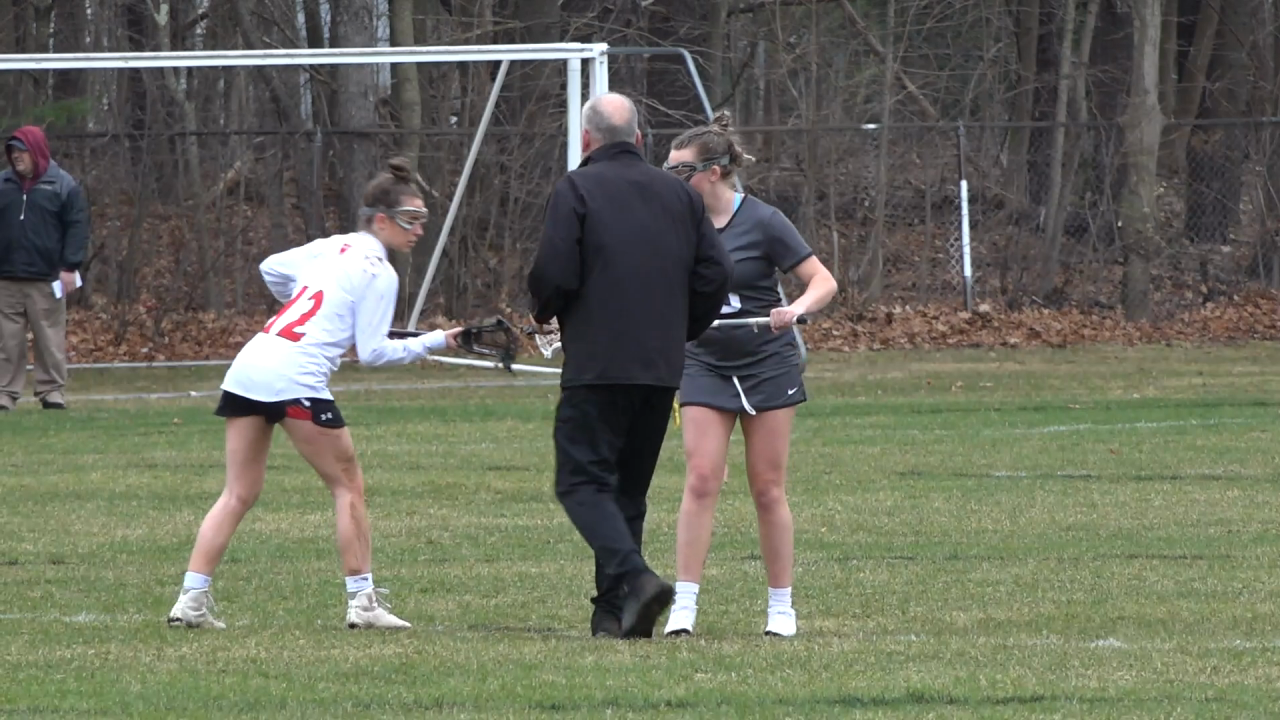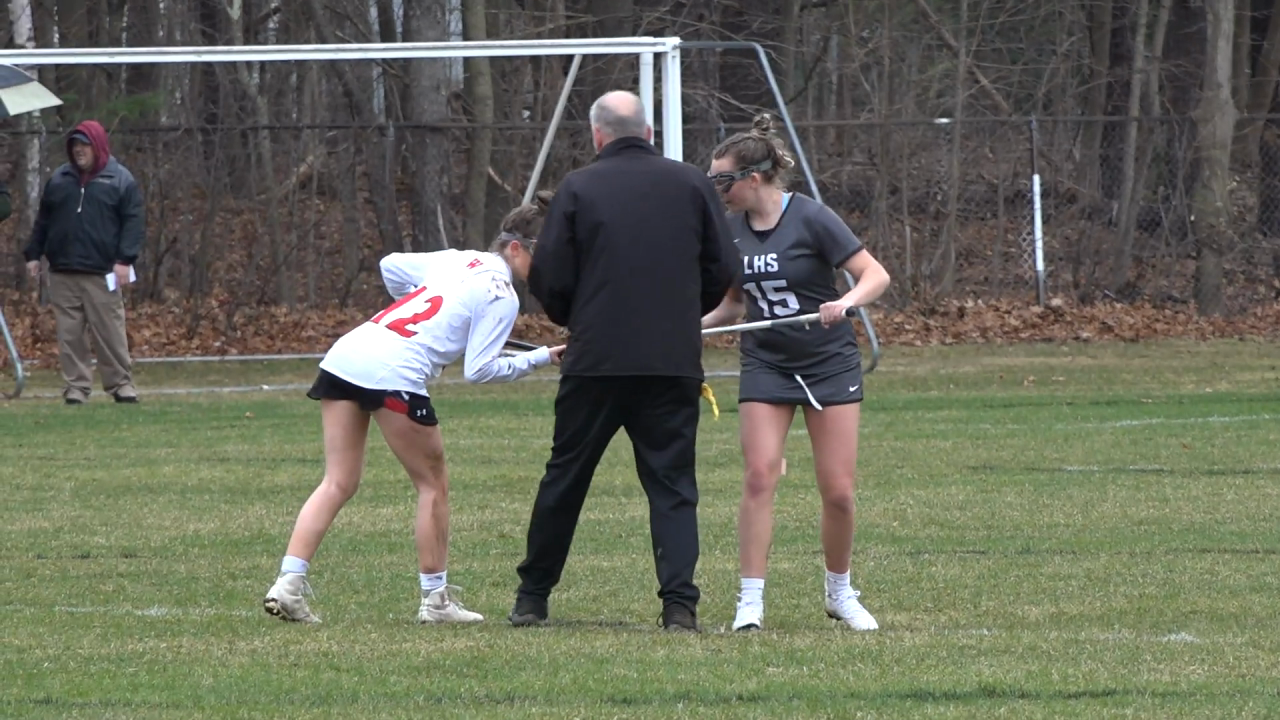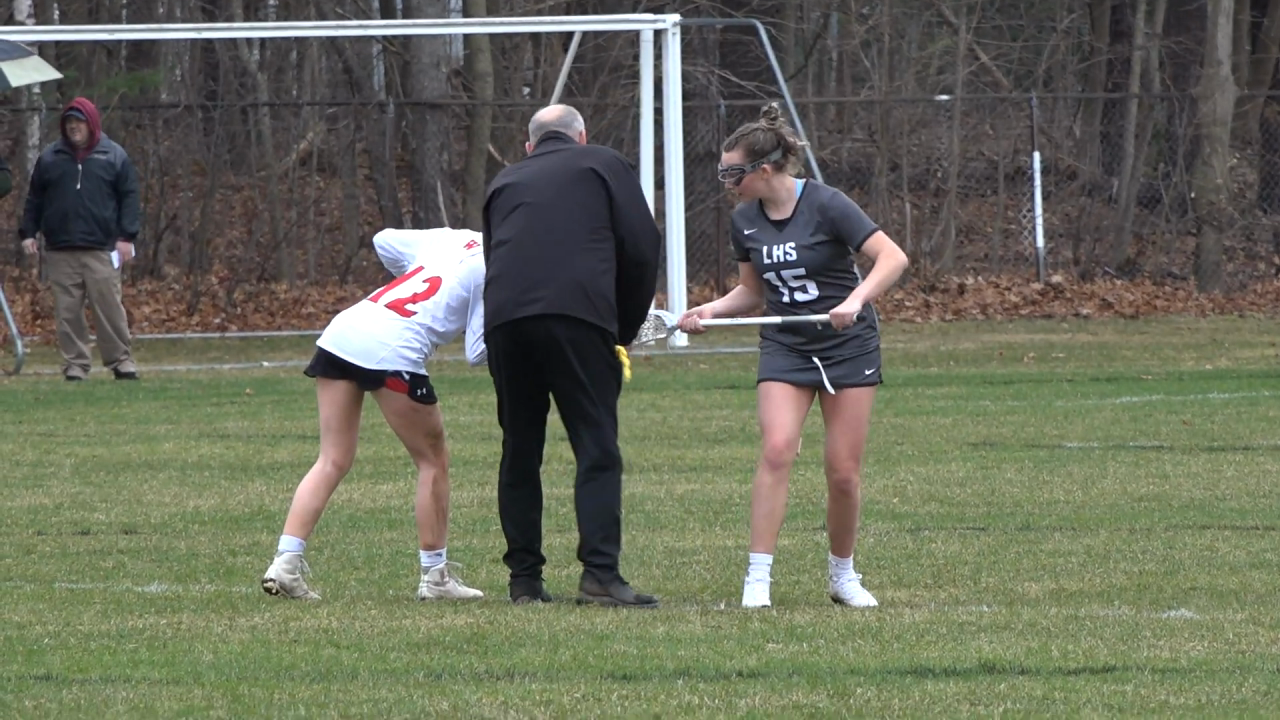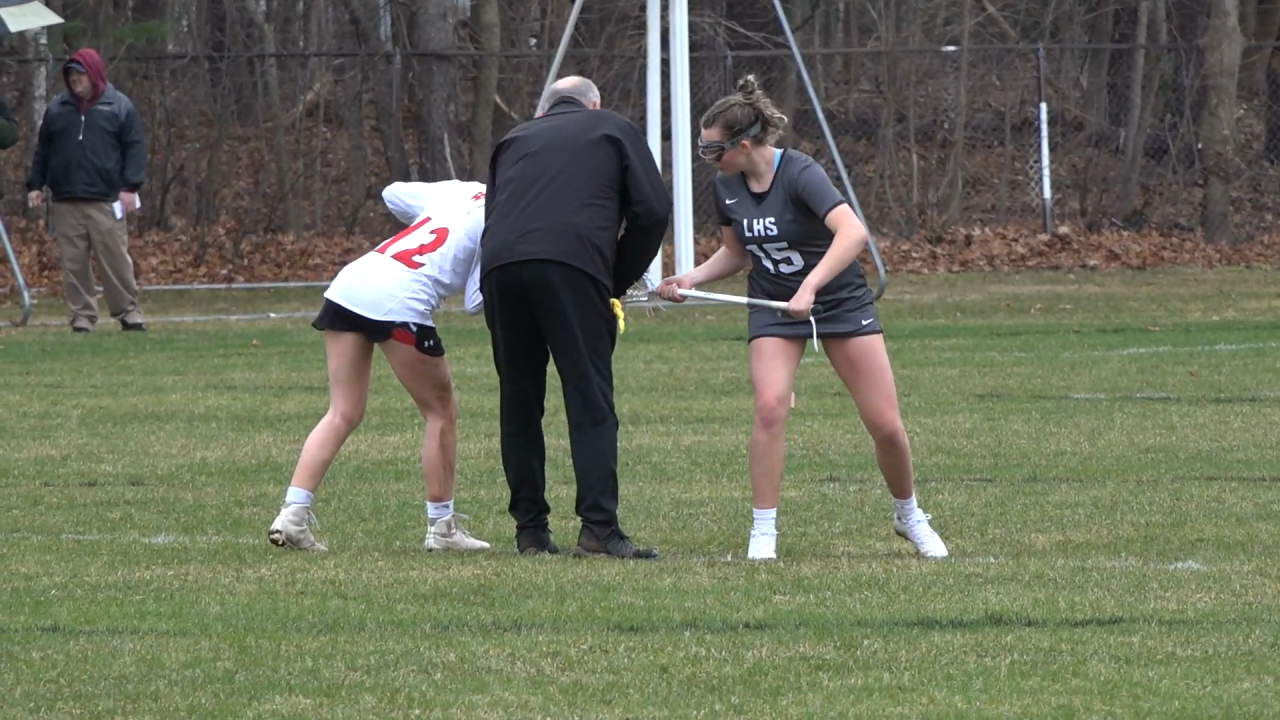
dt=0.5s
person 1, frame 1
left shoulder: (576, 188)
right shoulder: (679, 192)
left elbow: (554, 273)
right elbow: (714, 273)
left wrist: (545, 311)
left hip: (597, 366)
right hip: (661, 368)
left knee: (582, 482)
right knee: (628, 490)
person 1, frame 2
left shoulder: (577, 189)
right shoulder: (690, 183)
left elbow: (547, 279)
right elbow: (721, 272)
left wrist: (571, 317)
left hip: (594, 362)
right hip: (672, 363)
left knee: (565, 478)
right knee: (673, 486)
left ankle: (532, 596)
person 1, frame 3
left shoulder: (504, 182)
right shoulder: (606, 164)
right elbow: (641, 249)
right wrist: (628, 325)
left hip: (505, 319)
right hip: (579, 315)
left knee: (520, 450)
right knee: (598, 447)
left ankle: (524, 579)
right ankle: (598, 573)
person 1, frame 4
left shoulder: (515, 139)
right shoulder: (616, 129)
right elbow: (652, 212)
right wrist: (619, 281)
left hip: (501, 267)
right hip: (571, 267)
left knee: (520, 400)
right knee: (590, 401)
left ankle: (531, 529)
person 2, frame 1
left shoulder: (762, 221)
left elbow: (824, 281)
left wrist: (795, 308)
left hip: (767, 364)
right hip: (704, 365)
left knee: (767, 488)
right knee: (700, 481)
left ankle: (781, 607)
right ankle: (682, 605)
person 2, frame 2
left shoulder: (812, 218)
right shoulder: (729, 229)
left elbow: (876, 275)
left wrist: (846, 302)
right wrist: (699, 322)
left hip: (830, 362)
right hip: (766, 363)
left knee: (838, 489)
right knee: (760, 477)
left ankle: (840, 592)
right ankle: (750, 600)
person 2, frame 3
left shoulder: (826, 203)
right shoulder: (744, 220)
left elbow: (893, 258)
left wrist: (855, 299)
right wrist: (708, 310)
left hip: (847, 346)
right hip: (784, 346)
left knee: (843, 473)
right knee: (776, 452)
left ankle: (842, 576)
right ankle: (758, 578)
person 2, frame 4
left shoulder: (800, 173)
right shoulder: (726, 187)
left elbow: (854, 232)
left wrist: (809, 286)
right wrist: (691, 277)
left hip: (841, 300)
right hip: (773, 306)
left knee: (886, 423)
right knee: (770, 407)
left ankle: (910, 516)
right ankle: (763, 531)
person 3, frame 1
left shoulder: (329, 247)
right shoulder: (378, 272)
left elbow: (270, 268)
right elbow: (373, 352)
right wrist: (435, 341)
left hip: (247, 369)
right hip: (296, 381)
left knee: (238, 495)
right knee: (348, 487)
left ankle: (191, 600)
right ankle: (363, 603)
person 3, frame 2
left shoulder: (455, 259)
right shoulder: (502, 295)
left elbow: (390, 264)
right elbow: (479, 370)
right wrist: (541, 357)
left hip: (345, 354)
right hip: (394, 371)
left knee: (337, 483)
right knee: (432, 484)
left ankle: (289, 583)
right ankle: (436, 599)
person 3, frame 3
left shoulder: (452, 237)
left elbow: (384, 240)
right elbow: (477, 353)
left hip: (342, 332)
right hip: (391, 352)
left knee: (332, 462)
right knee: (433, 461)
left ankle: (285, 563)
right ankle: (435, 576)
person 3, frame 4
left shoulder: (461, 189)
left elbow: (393, 194)
right elbow: (475, 301)
left hip: (350, 284)
right hip: (398, 302)
left knee: (343, 414)
right knee: (441, 412)
left ankle: (292, 514)
right ankle: (442, 527)
person 4, frame 1
left shoulder: (62, 184)
left elbow: (77, 227)
left wrist: (70, 266)
left hip: (46, 279)
left knee: (49, 340)
left ankle: (52, 390)
person 4, frame 2
left shoulder: (120, 179)
right shoulder: (59, 178)
left elbow: (133, 221)
right elbow: (43, 220)
left wrist: (125, 259)
right wrist: (33, 253)
left hip: (102, 273)
right hip: (62, 273)
left knee: (109, 332)
right knee: (69, 334)
left ankle: (121, 384)
right ankle: (75, 386)
person 4, frame 3
left shoulder: (113, 155)
right shoulder: (50, 157)
left elbow: (129, 197)
right elbow: (35, 199)
left wrist: (127, 236)
right wrist: (28, 232)
left hip: (102, 248)
right hip: (61, 251)
left knee: (110, 308)
right knee: (67, 312)
left ankle: (121, 361)
right ankle: (75, 364)
person 4, frame 4
left shoulder: (119, 105)
right shoulder: (57, 108)
left elbow: (135, 148)
right elbow: (43, 151)
left wrist: (130, 186)
right wrist: (35, 184)
left hip: (106, 200)
right hip: (65, 202)
left knee: (116, 259)
right knee: (74, 263)
left ankle: (128, 313)
right ankle: (82, 316)
